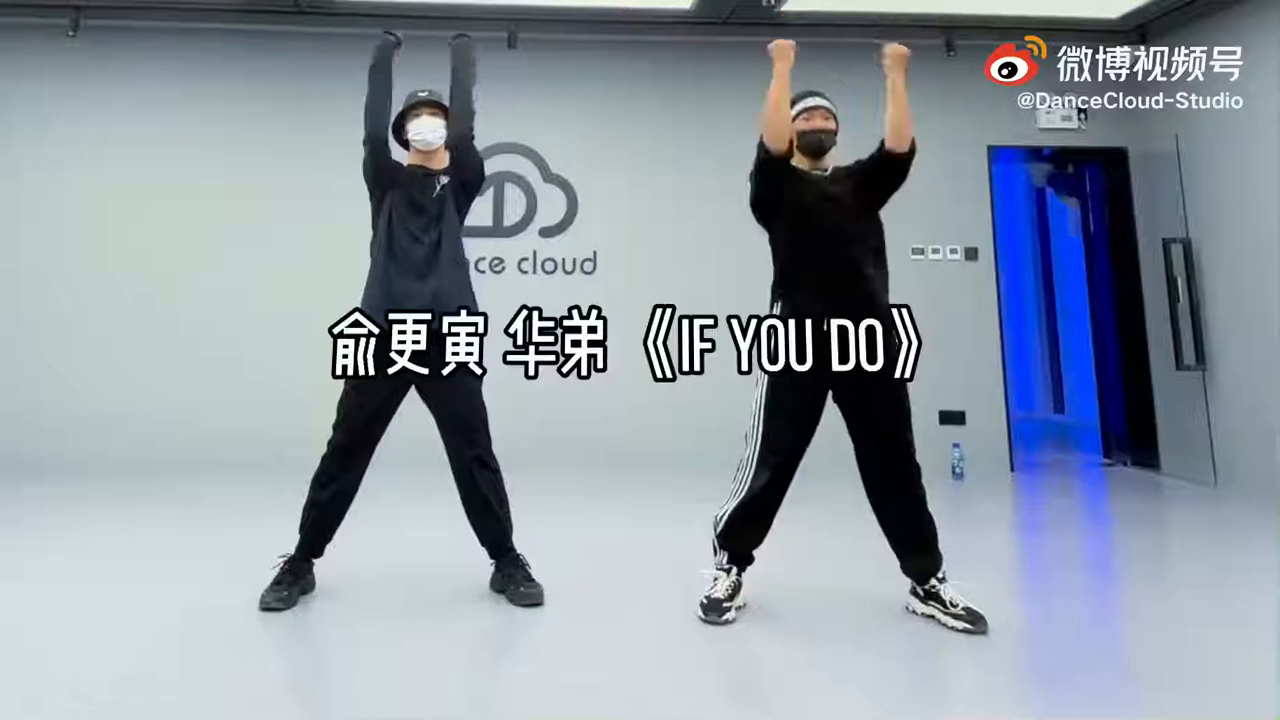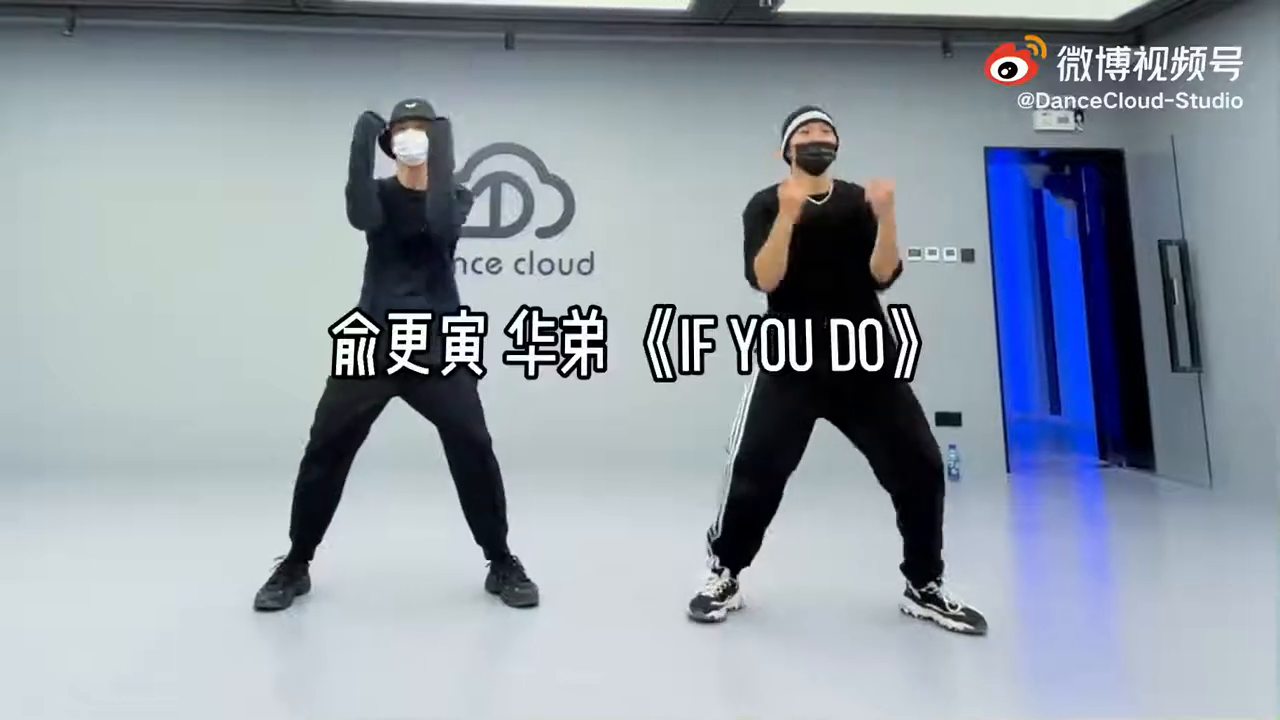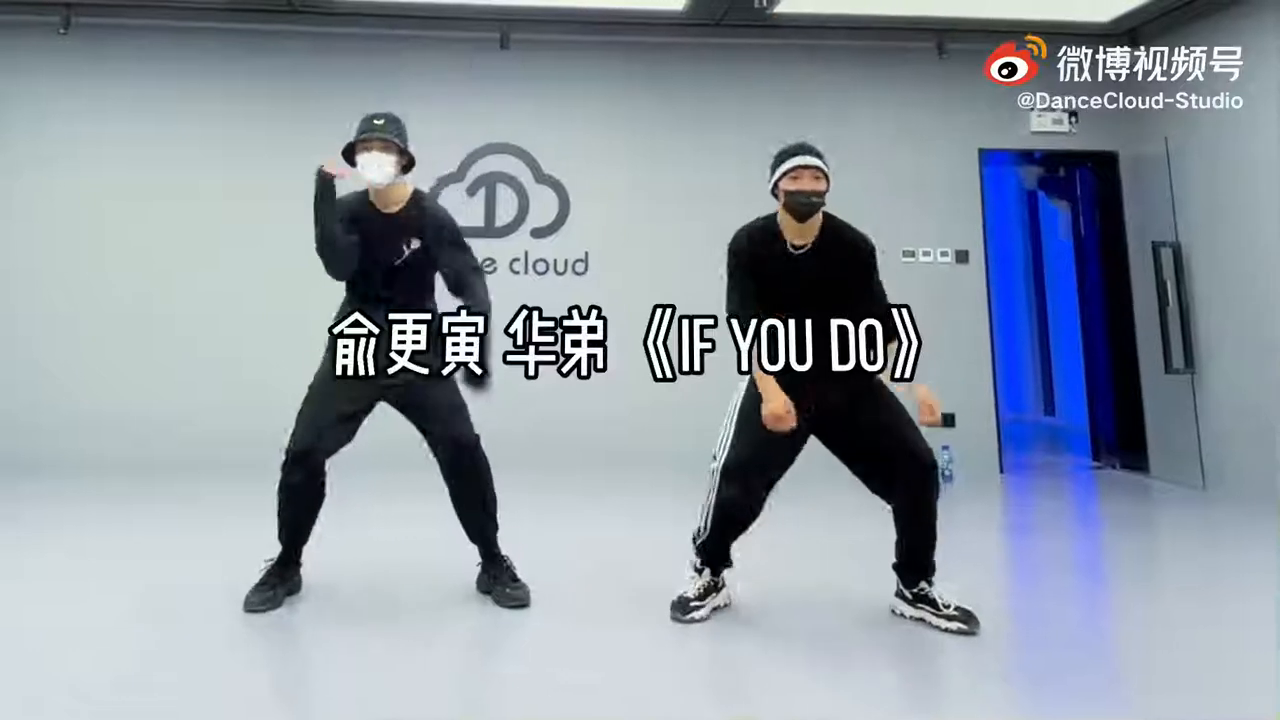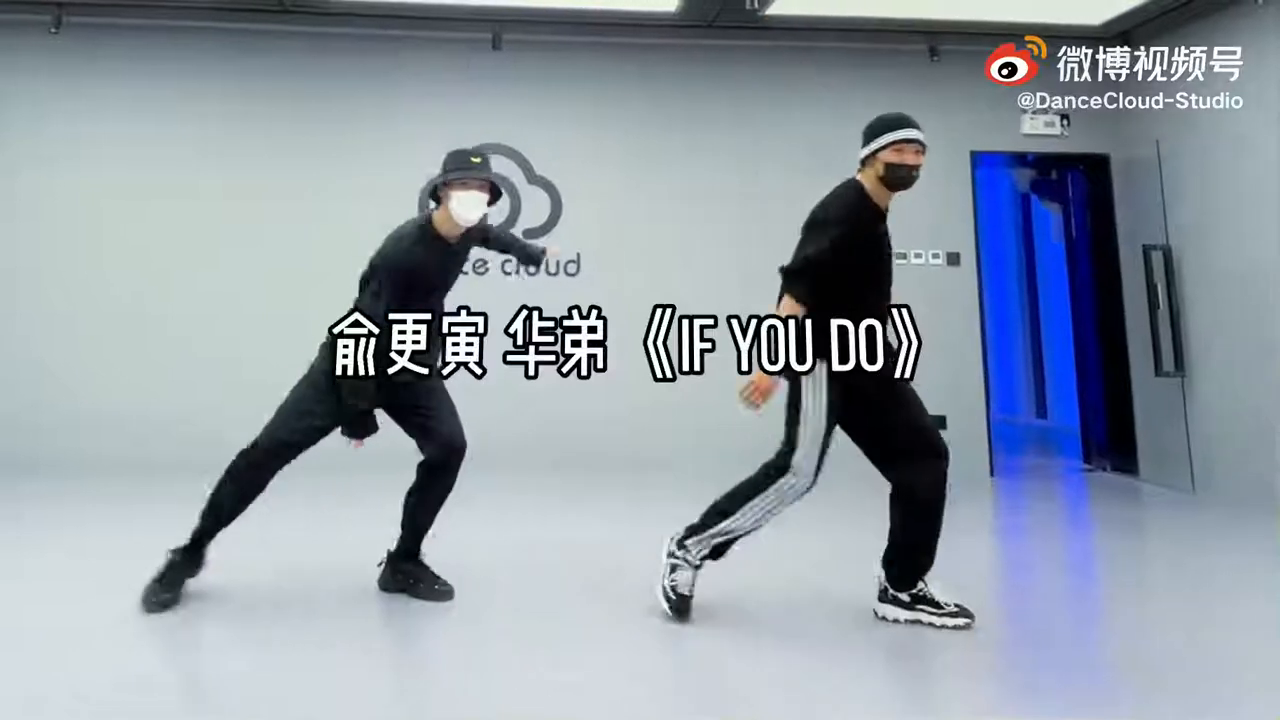
dt=0.3s
person 1, frame 1
left shoulder: (862, 182)
right shoulder: (776, 185)
left elbow: (900, 147)
right elbow: (771, 146)
left wrist: (896, 74)
right wrist: (782, 68)
left knee: (892, 462)
right knee: (770, 459)
left ankle: (927, 582)
right ankle: (729, 568)
person 1, frame 2
left shoulder: (860, 205)
right shoulder: (764, 206)
left elbow: (881, 275)
right elbow: (766, 281)
left wrist: (886, 217)
right wrist: (787, 218)
left hip: (861, 361)
right hip: (791, 364)
left knee: (921, 466)
right knee: (754, 465)
left ankle: (924, 586)
right ankle: (725, 575)
person 1, frame 3
left shoulder: (852, 246)
right shoulder: (749, 244)
left elbow: (879, 320)
right elbow: (747, 326)
left wrist: (915, 384)
right wrist: (769, 393)
left hip: (845, 380)
right hip: (778, 381)
left knee: (917, 469)
right knee: (737, 471)
left ankle: (915, 587)
right ankle: (708, 575)
person 1, frame 4
left shoulder: (869, 205)
right shoulder: (847, 209)
right elbow: (800, 285)
right hip: (827, 358)
left knee: (924, 457)
right knee: (797, 471)
left ankle: (903, 588)
right ankle: (691, 550)
person 2, frame 1
left shoulder: (462, 182)
right shoulder: (386, 180)
left elbow: (463, 135)
right elbow: (373, 132)
left wrist: (464, 62)
right wrist: (382, 62)
left hip: (448, 338)
right hip: (383, 337)
left knee: (473, 454)
right knee: (346, 451)
left ankle: (506, 562)
right ankle: (301, 564)
person 2, frame 2
left shoulder: (455, 196)
right shoulder: (379, 193)
left elbow: (442, 229)
right elbow: (360, 218)
left wrist: (441, 153)
right wrist: (361, 144)
left hip: (437, 346)
right hip: (373, 343)
left knee: (473, 446)
right knee: (326, 449)
left ankle: (501, 564)
right ankle: (295, 565)
person 2, frame 3
left shoulder: (433, 219)
right shoulder: (347, 210)
left elbow: (471, 287)
right elbow: (339, 266)
left wrist: (476, 355)
right wrist: (322, 198)
left hip: (418, 354)
left knee: (463, 447)
right knee: (304, 453)
left ankle: (493, 563)
right ankle: (286, 567)
person 2, frame 4
left shoulder: (462, 230)
right shoulder: (404, 250)
left wrist: (523, 250)
right wrist: (358, 412)
left hip: (409, 365)
left knee: (448, 447)
right knee: (273, 449)
left ankle: (404, 563)
right ankle: (191, 552)
